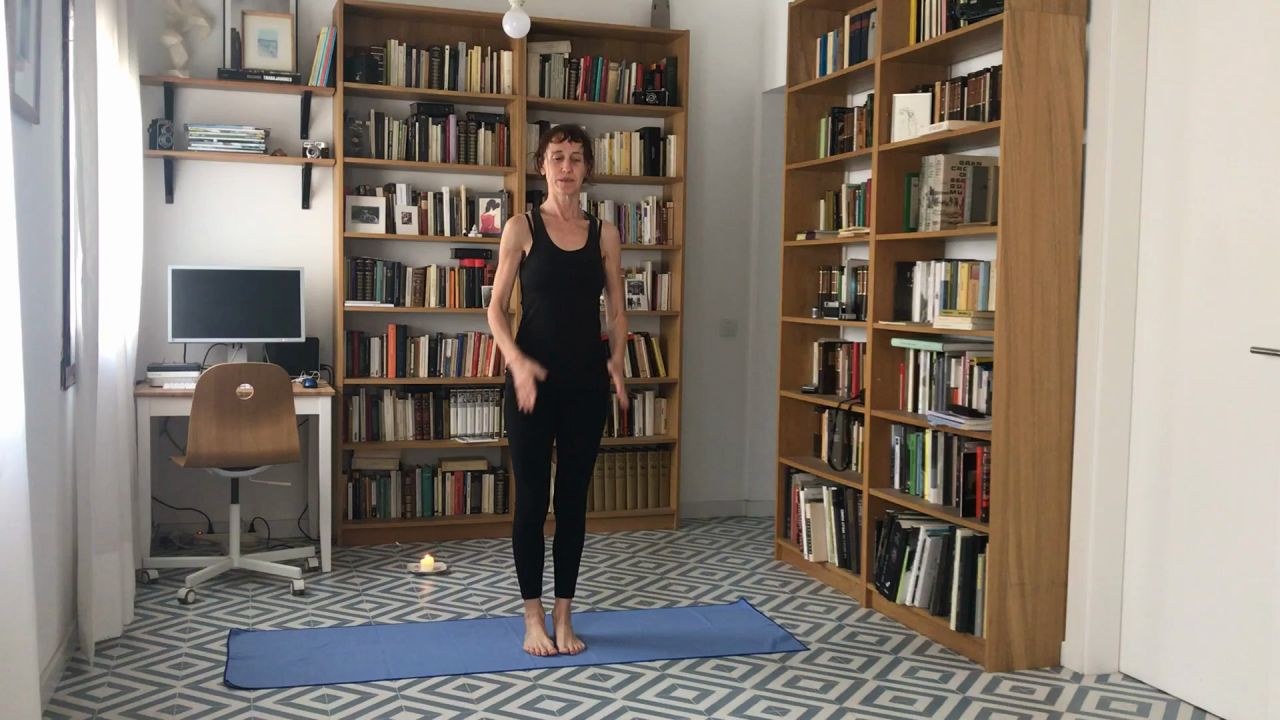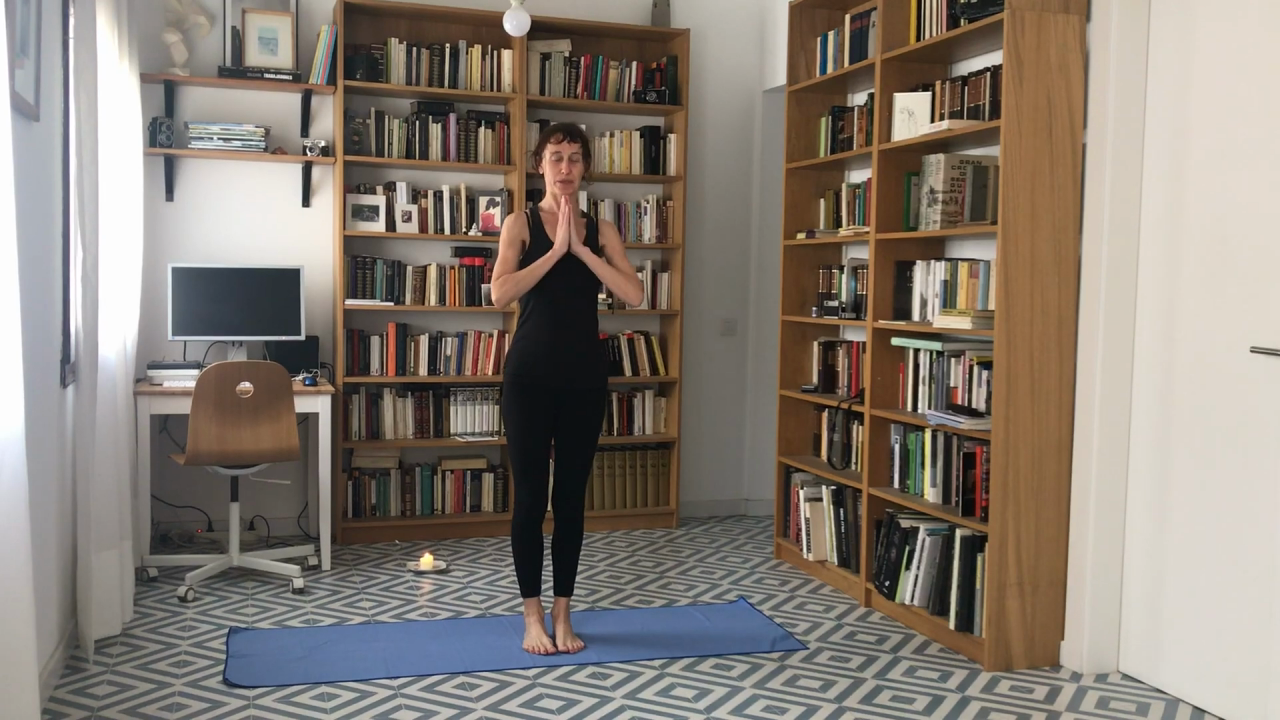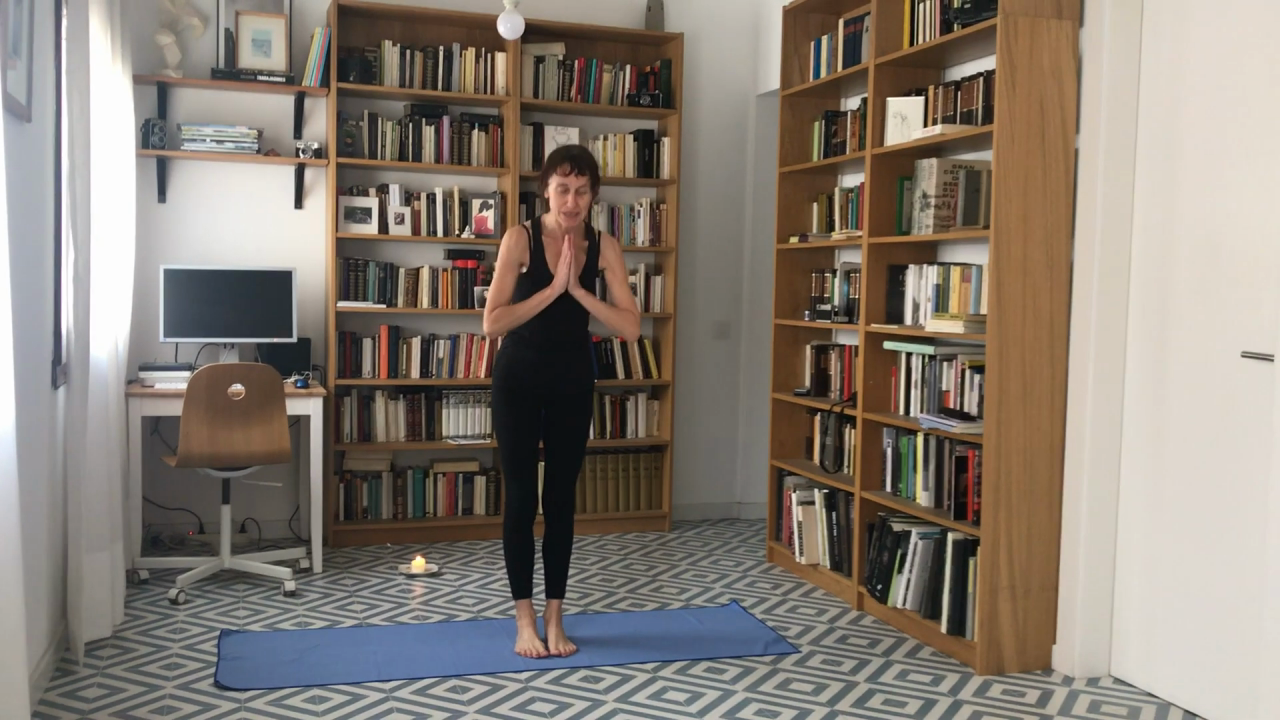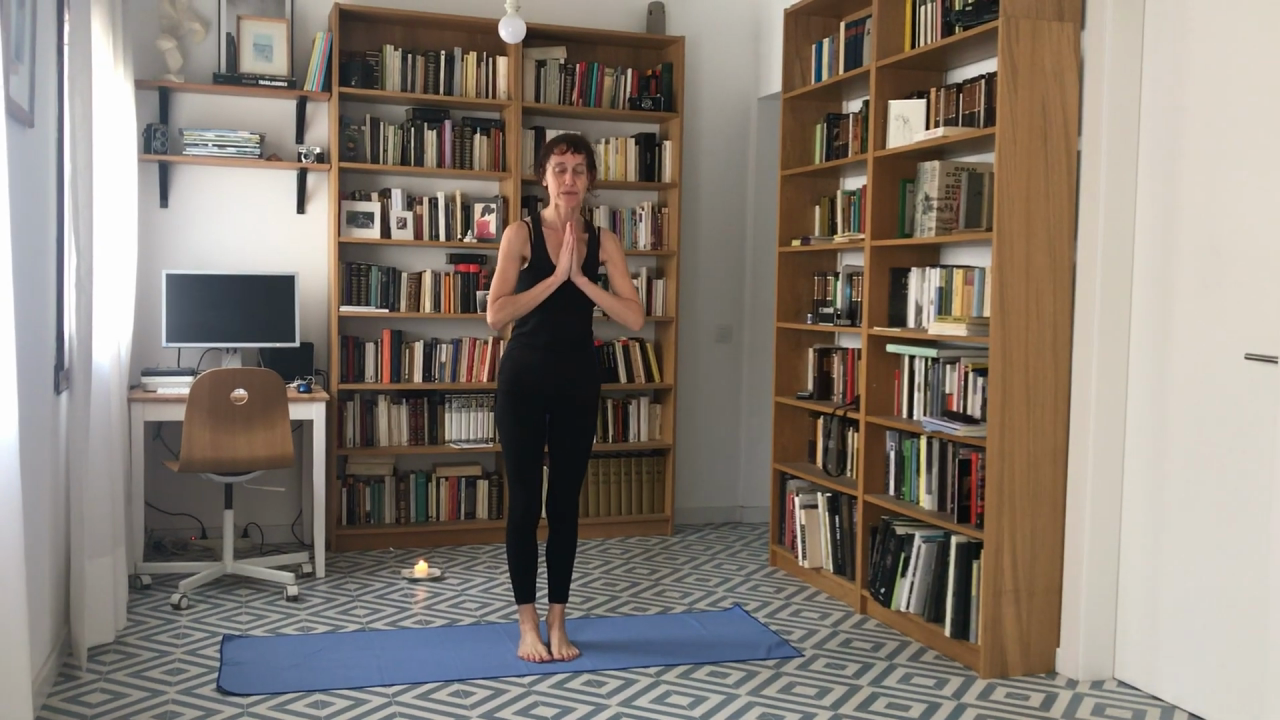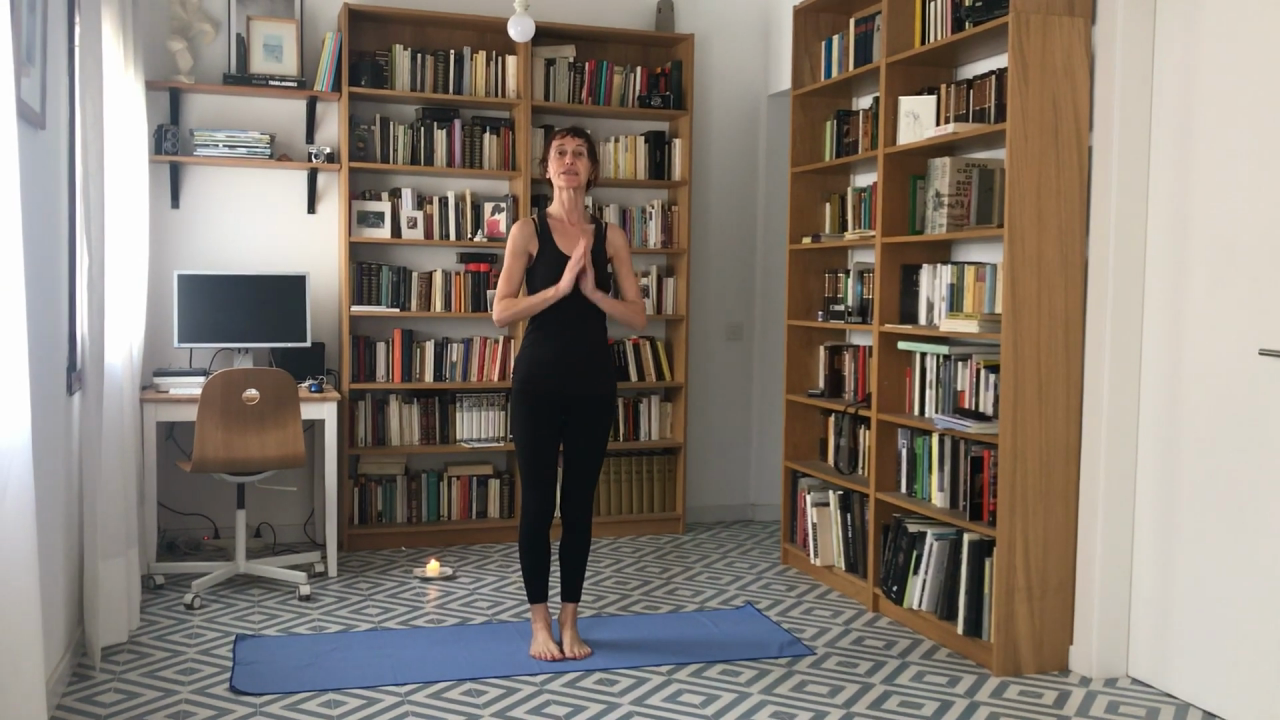
dt=0.5s
person 1, frame 1
left shoulder: (603, 233)
right shoulder: (522, 227)
left elbow: (616, 310)
right elbow: (496, 309)
left wrist: (617, 360)
right wrist: (516, 360)
left hip: (587, 377)
right hip: (535, 374)
left knee: (573, 497)
right knee: (532, 497)
left ankle: (563, 616)
right ankle: (533, 618)
person 1, frame 2
left shoulder: (600, 229)
right shoulder: (521, 222)
left elbow: (635, 294)
right elbow: (500, 293)
left wrist: (579, 247)
right wrist: (556, 247)
left hip: (585, 371)
right hip: (530, 369)
left knee: (571, 496)
right knee: (530, 495)
left ankle: (562, 614)
right ankle: (533, 616)
person 1, frame 3
left shoulder: (603, 246)
right shoulder: (520, 239)
left elbow: (631, 327)
right elbow: (492, 322)
left wrist: (577, 289)
right wrist: (553, 288)
left hip: (573, 380)
right hip: (518, 378)
left knee: (561, 498)
right knee: (521, 498)
left ankle: (555, 617)
right ankle: (525, 620)
person 1, frame 4
left shoulder: (603, 241)
right shoulder: (521, 234)
left elbow: (634, 318)
right elbow: (496, 314)
left wrist: (580, 278)
right wrist: (556, 275)
left hip: (577, 382)
right hip: (524, 380)
left knee: (565, 502)
right knee: (525, 502)
left ankle: (557, 621)
right ankle: (528, 624)
person 1, frame 5
left shoulder: (610, 236)
right shoulder: (528, 230)
left elbow: (638, 315)
right elbow: (501, 309)
left wrist: (596, 293)
right wrist: (561, 286)
left hip: (593, 379)
right hip: (539, 377)
left knee: (579, 502)
right knee: (537, 502)
left ankle: (570, 621)
right ankle: (540, 623)
